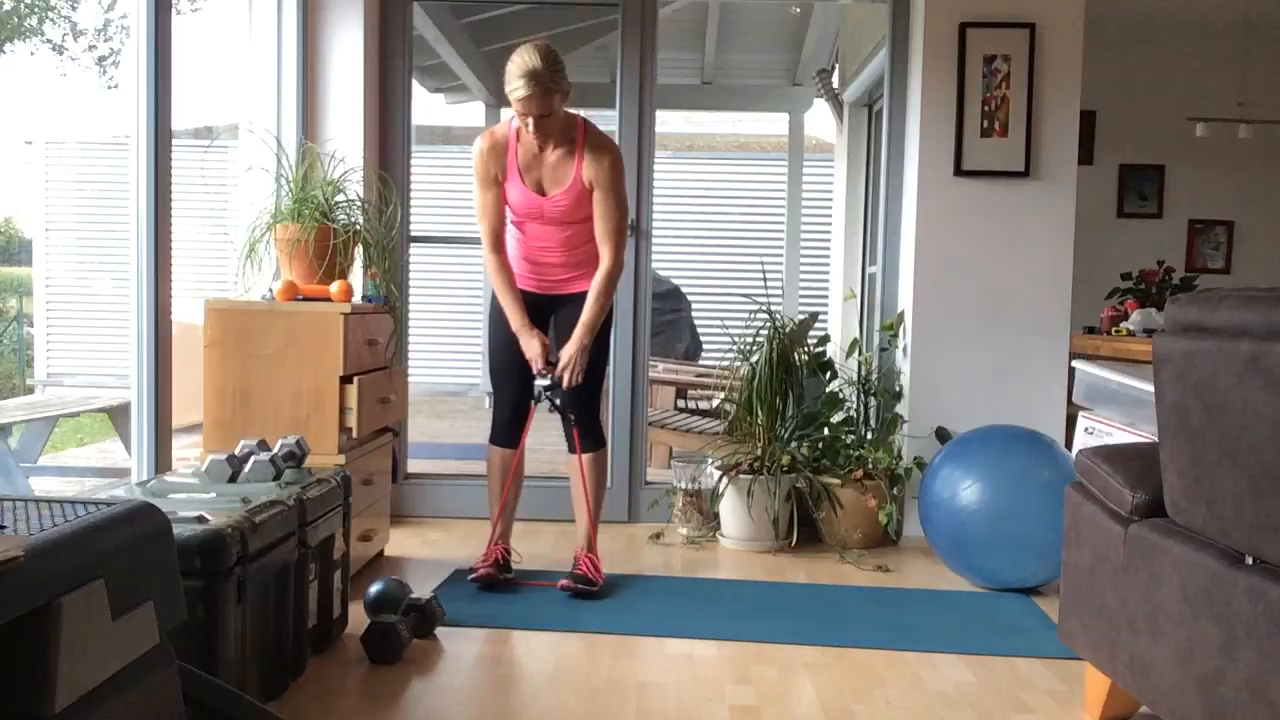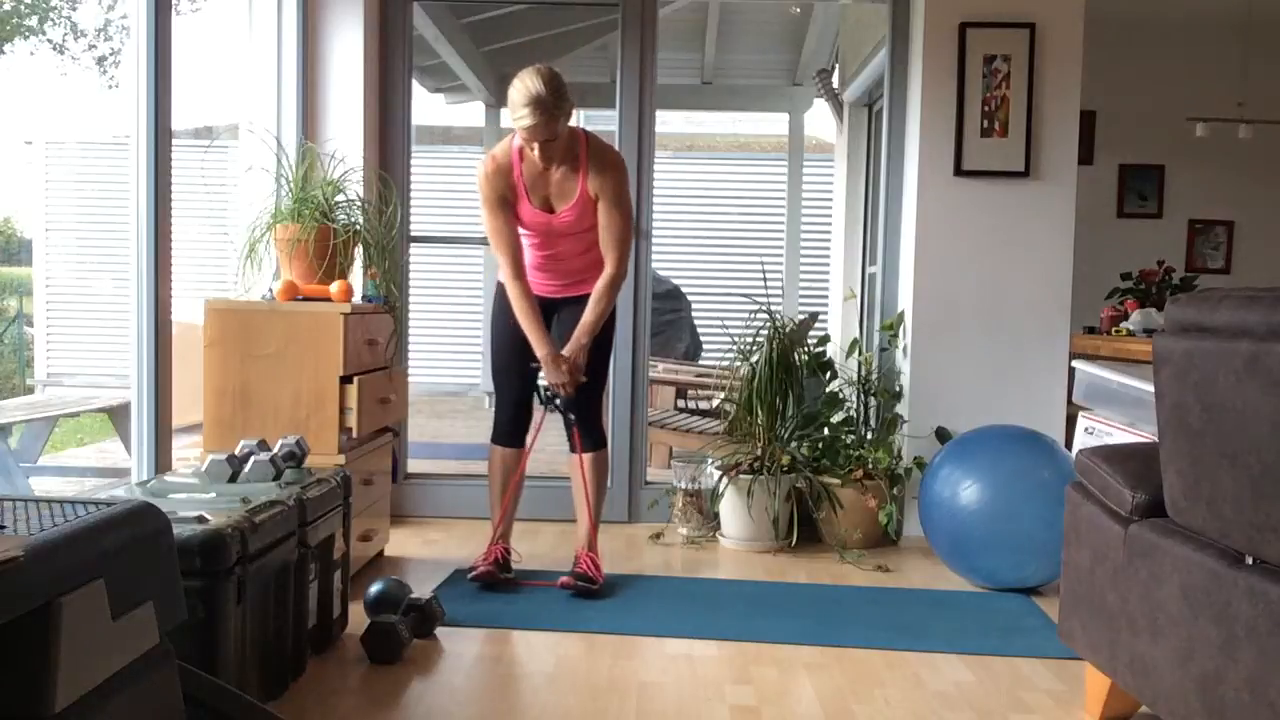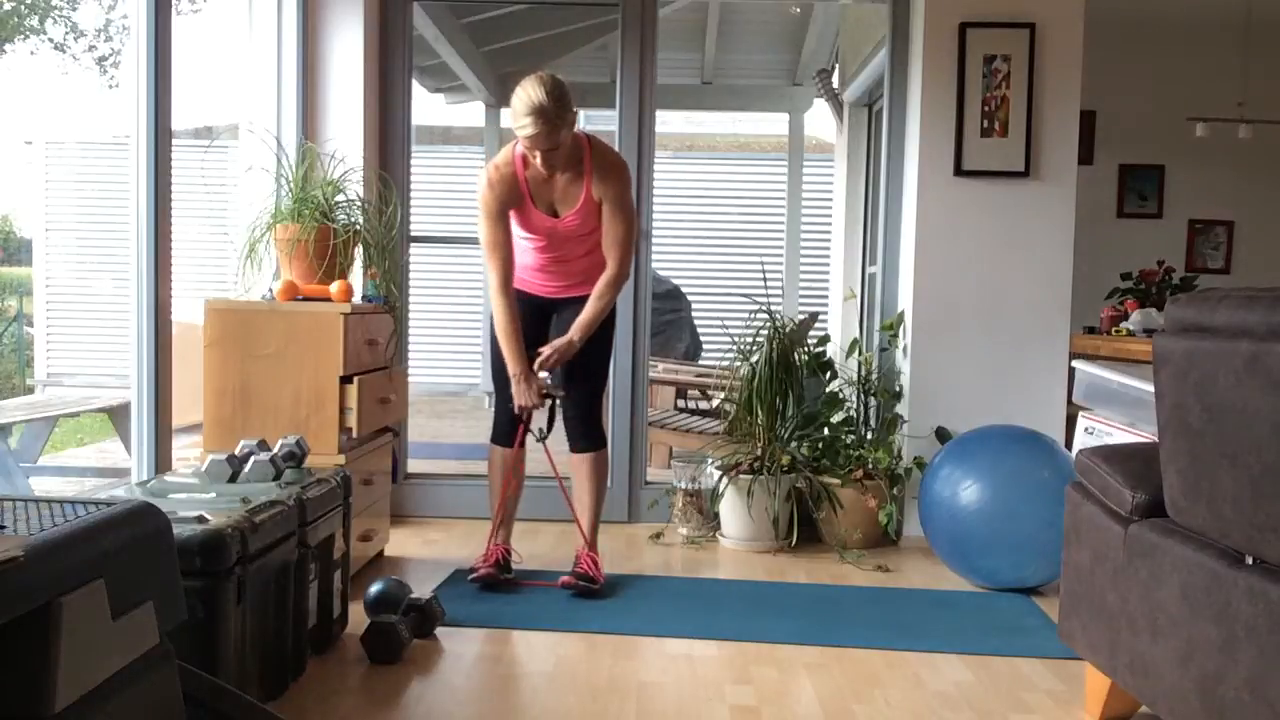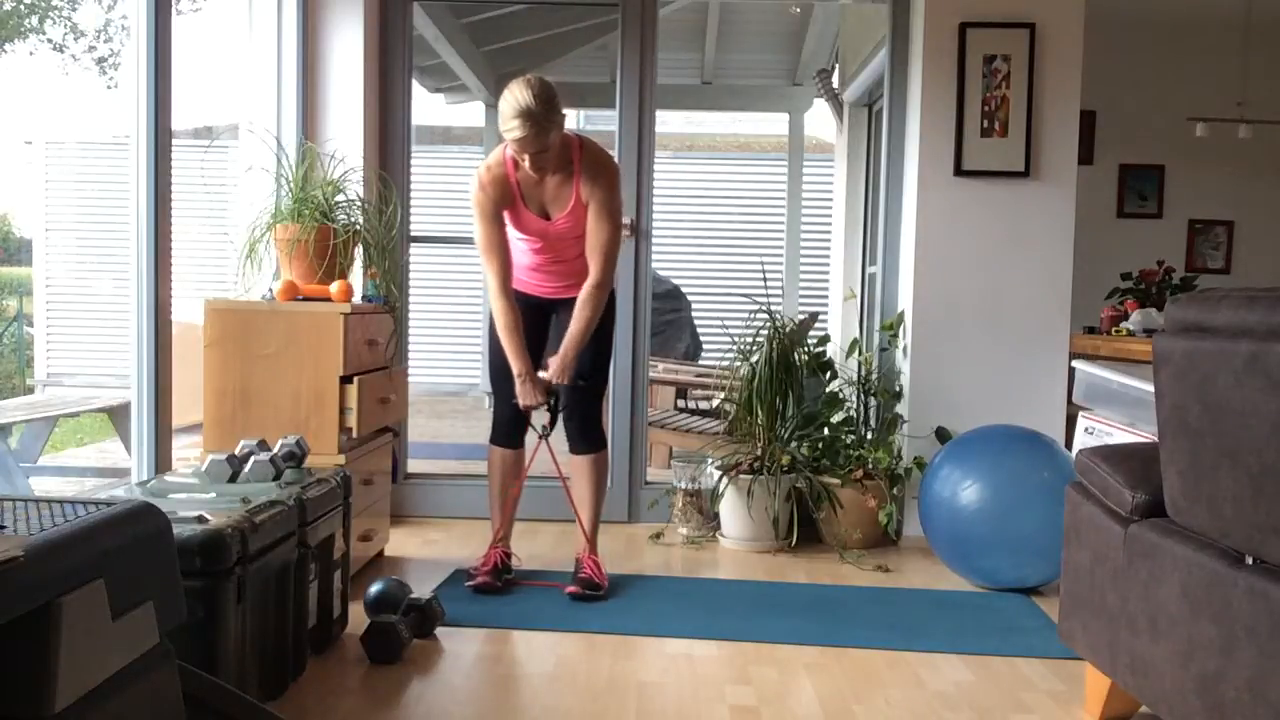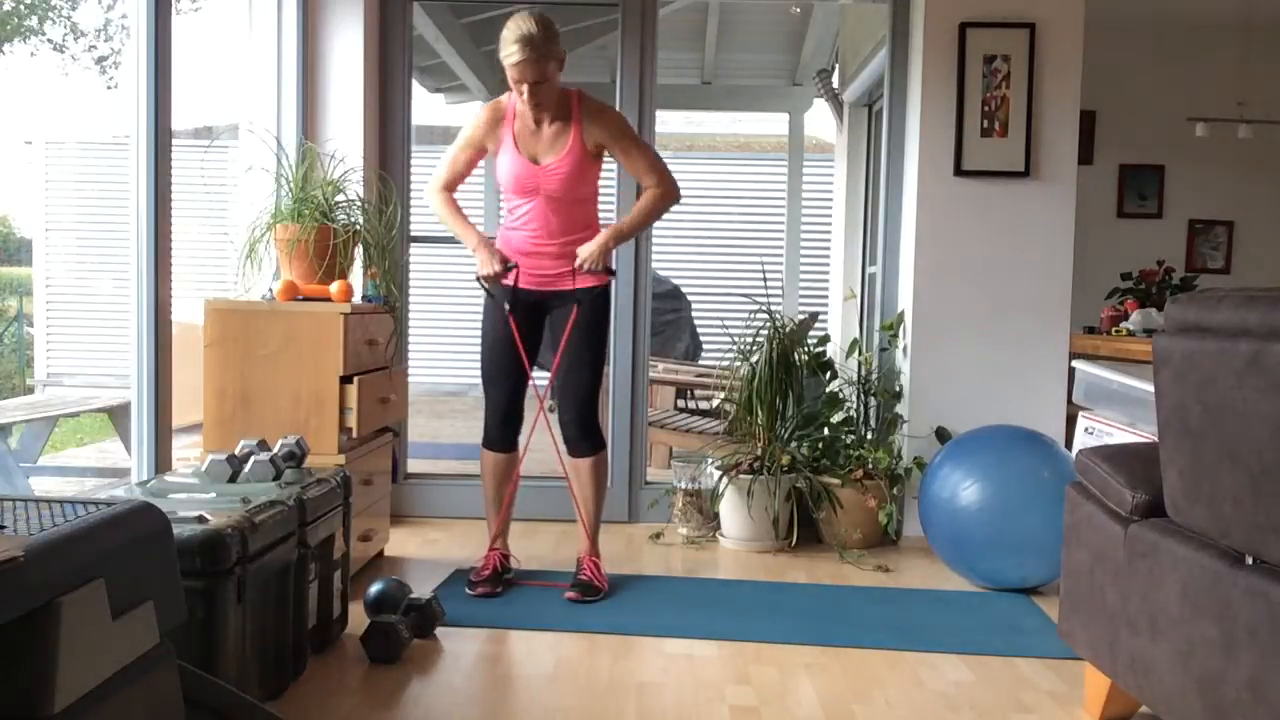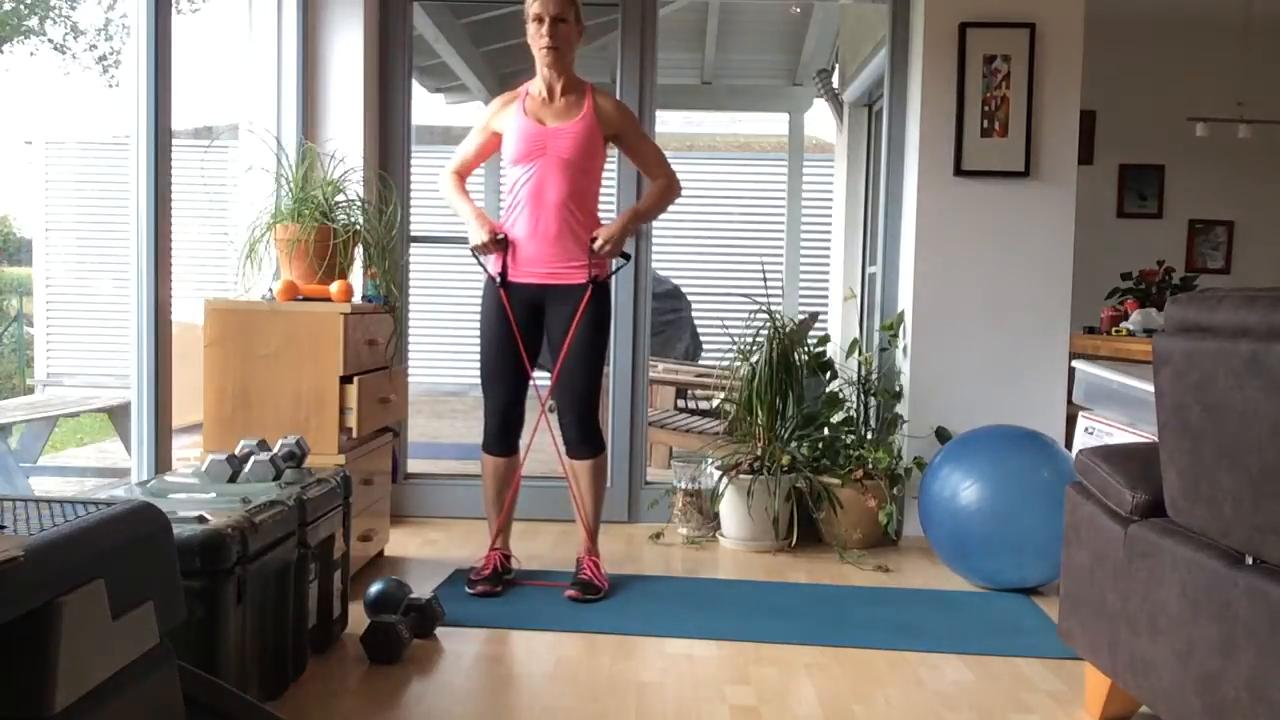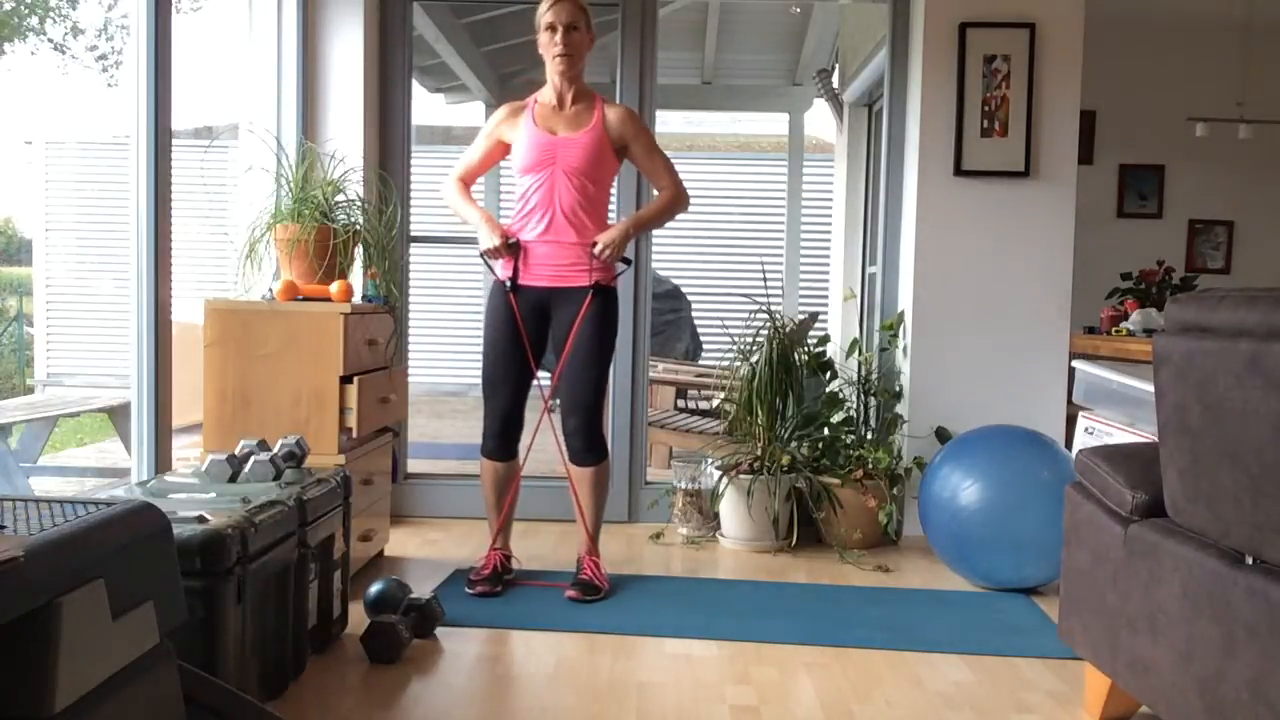
dt=0.5s
person 1, frame 1
left shoulder: (599, 154)
right shoulder: (492, 149)
left elbow: (611, 258)
right elbow: (493, 247)
left wrist: (581, 340)
right wrist: (524, 331)
left hip: (581, 293)
right hip: (517, 292)
left knee: (581, 417)
right knee: (507, 415)
left ankle: (587, 552)
right ankle: (498, 547)
person 1, frame 2
left shoulder: (604, 165)
right shoulder: (496, 168)
left elbow: (616, 264)
right elbow: (511, 270)
left wrist: (579, 343)
right wrist: (547, 355)
left hip: (586, 295)
right hip: (521, 294)
left knee: (584, 415)
right knee: (510, 413)
left ankle: (587, 551)
right ankle: (498, 545)
person 1, frame 3
left shoulder: (608, 169)
right shoulder: (500, 175)
left elbow: (618, 266)
right elbow: (498, 283)
left wrist: (573, 339)
right wrist: (518, 372)
left hip: (586, 296)
right hip: (524, 293)
left knee: (582, 418)
right knee: (509, 414)
left ankle: (588, 552)
right ankle: (498, 547)
person 1, frame 4
left shoulder: (596, 168)
right shoulder: (491, 177)
left elbow: (600, 276)
right elbow: (498, 284)
left wrist: (567, 358)
right wrist: (521, 371)
left hip: (583, 296)
right hip: (521, 294)
left knee: (582, 418)
right knee: (508, 415)
left ankle: (589, 555)
right ankle: (499, 549)
person 1, frame 5
left shoulder: (595, 119)
right shoulder: (491, 120)
left elbow: (664, 188)
right elbow: (439, 190)
left wrist: (610, 240)
right wrist: (477, 244)
left hip: (580, 286)
right hip: (512, 285)
left knee: (578, 419)
right knee: (500, 415)
left ankle: (590, 556)
right ankle: (497, 551)
person 1, frame 6
left shoulder: (604, 110)
right shoulder: (504, 108)
left elbow: (667, 182)
right elbow: (452, 174)
left wrist: (625, 223)
right wrist: (474, 218)
left hip: (579, 282)
right hip: (511, 279)
left knee: (579, 418)
right knee: (500, 415)
left ankle: (590, 554)
right ankle: (498, 550)
person 1, frame 7
left shoulder: (615, 119)
right shoulder: (513, 117)
left elbow: (674, 194)
right elbow: (456, 182)
left wrist: (628, 228)
right wrist: (484, 223)
left hip: (586, 288)
right hip: (518, 284)
left knee: (582, 422)
right knee: (500, 419)
left ankle: (590, 556)
right ankle: (498, 552)
